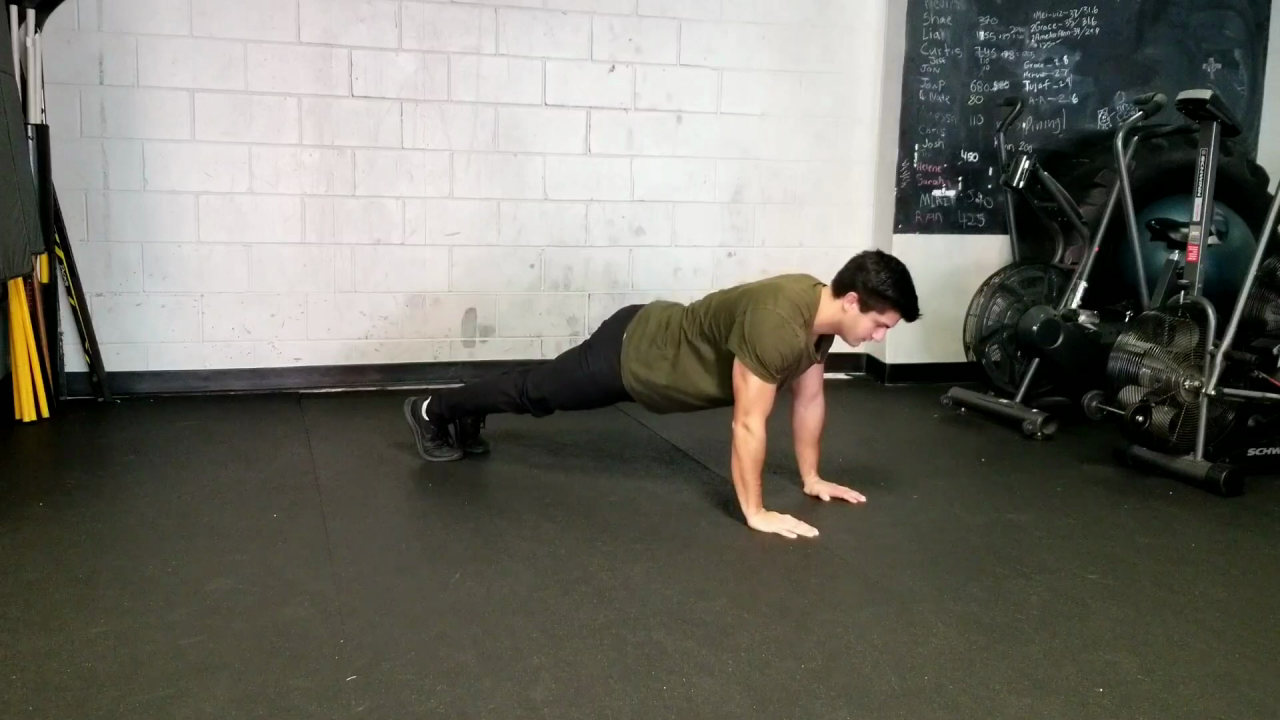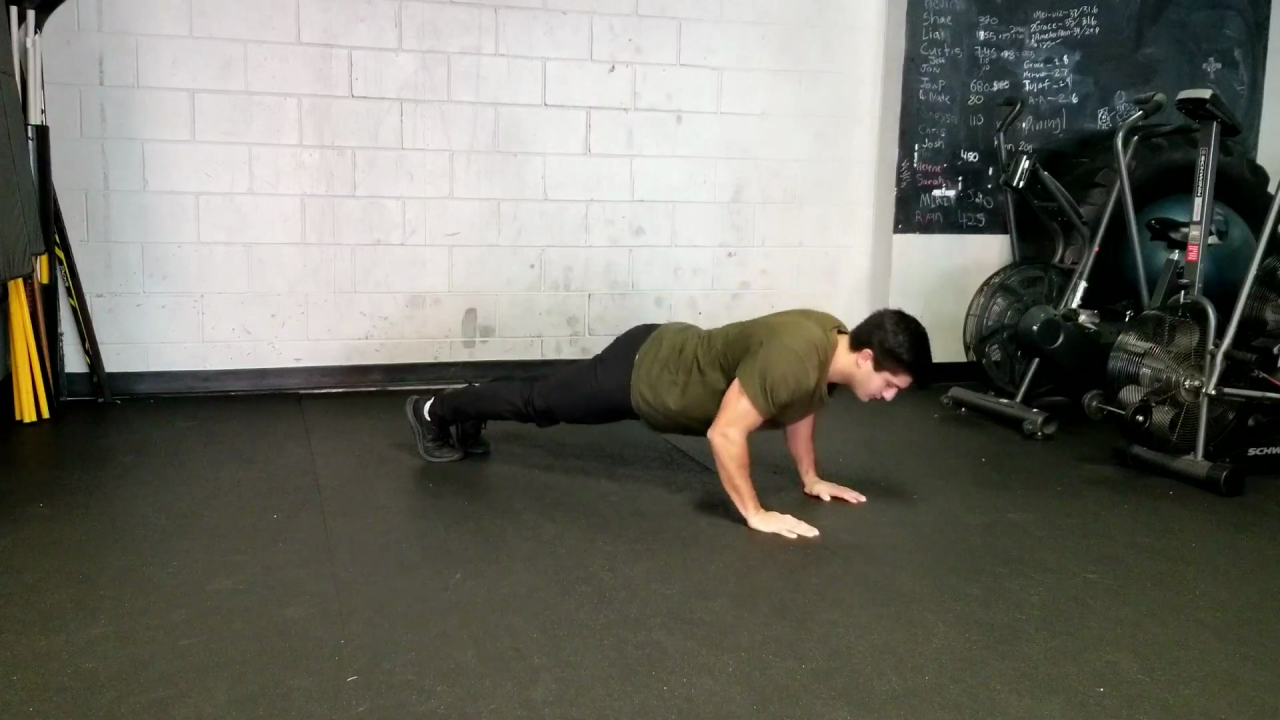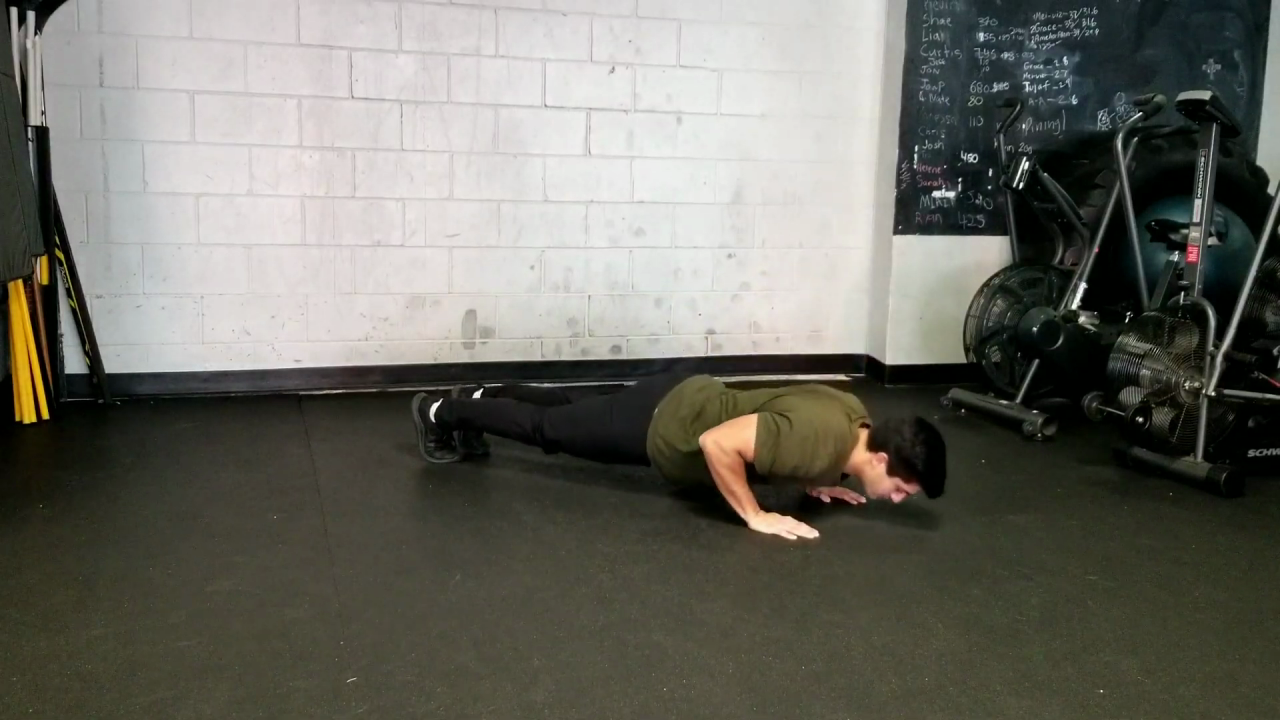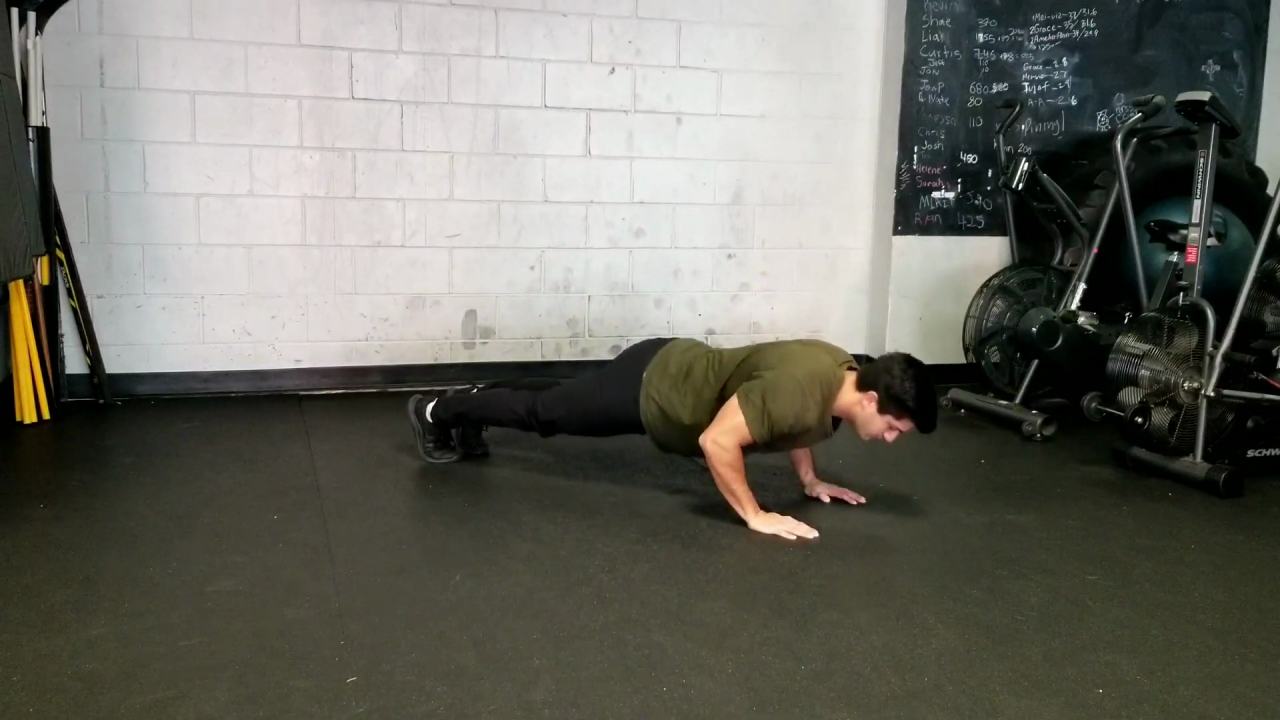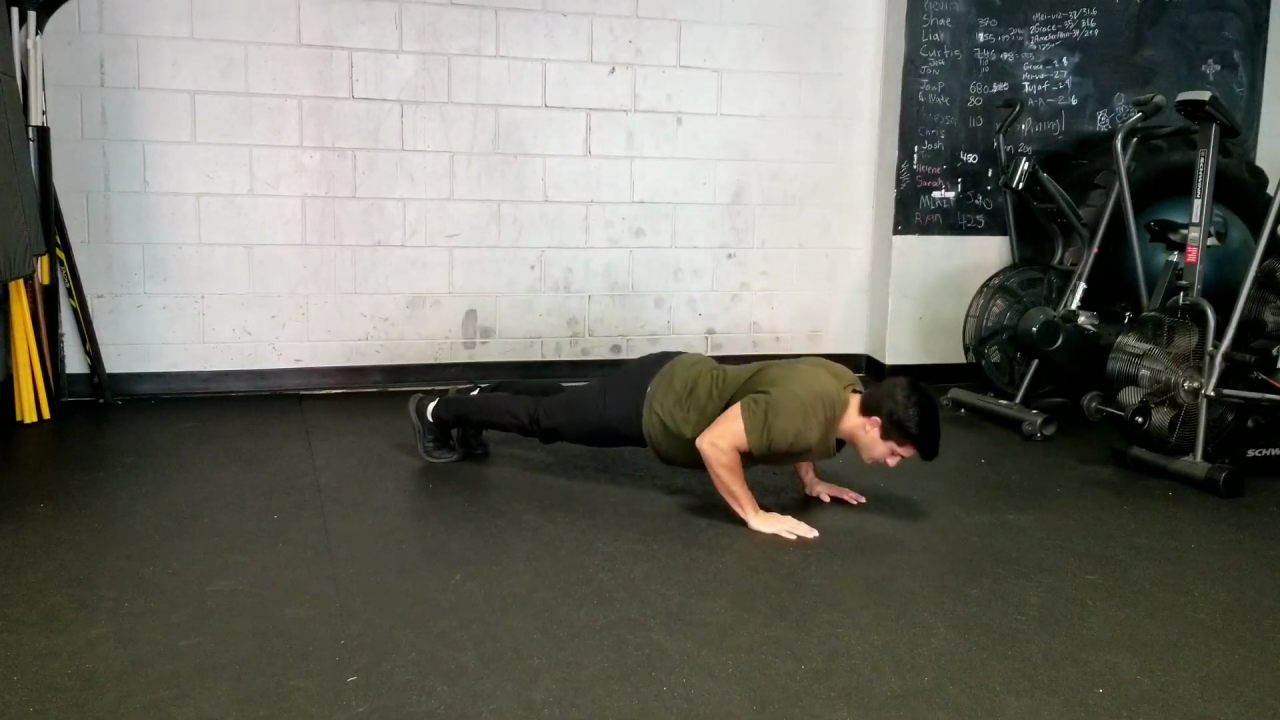
dt=1s
person 1, frame 1
left shoulder: (820, 310)
right shoulder: (777, 323)
left elbow: (809, 398)
right elbow: (748, 424)
left wrist: (811, 478)
right wrist: (755, 512)
left hip: (656, 343)
right hip: (631, 355)
left knee: (545, 390)
right knee: (536, 394)
left ankle: (465, 415)
right ankle: (433, 411)
person 1, frame 2
left shoulder: (833, 342)
right shoulder: (794, 359)
left elbow: (799, 408)
right elbow: (725, 433)
left wrist: (811, 479)
right wrist: (755, 514)
left hip: (670, 357)
right hip: (643, 376)
left knee: (548, 399)
right knee: (539, 404)
left ankle: (466, 411)
right ankle: (434, 411)
person 1, frame 3
left shoulder: (854, 416)
right shoulder: (820, 441)
right elbow: (717, 443)
left wrist: (815, 482)
right wrist: (756, 515)
left hip: (690, 397)
right hip: (662, 426)
left knee: (569, 414)
right knee: (548, 430)
left ankle: (480, 397)
right ankle: (440, 413)
person 1, frame 4
left shoulder: (842, 370)
right shoulder: (801, 389)
right elbow: (716, 440)
left wrist: (809, 480)
right wrist: (755, 516)
left hip: (678, 369)
right hip: (651, 390)
left knee: (554, 407)
right knee: (541, 413)
left ankle: (468, 405)
right ankle: (438, 412)
person 1, frame 5
left shoulder: (846, 389)
right shoulder: (805, 410)
right elbow: (714, 443)
left wrist: (810, 479)
right wrist: (754, 515)
left hip: (682, 380)
right hip: (654, 406)
left knee: (563, 406)
right knee: (544, 419)
left ankle: (477, 398)
right ankle: (438, 413)
